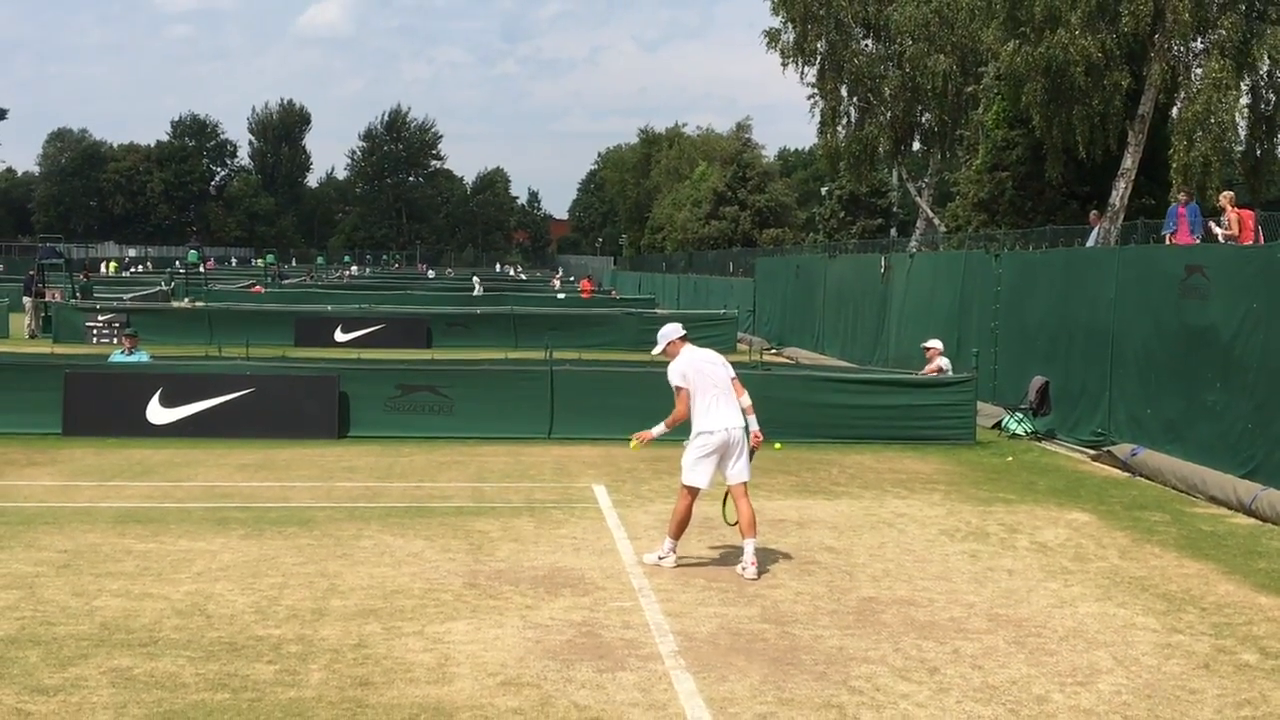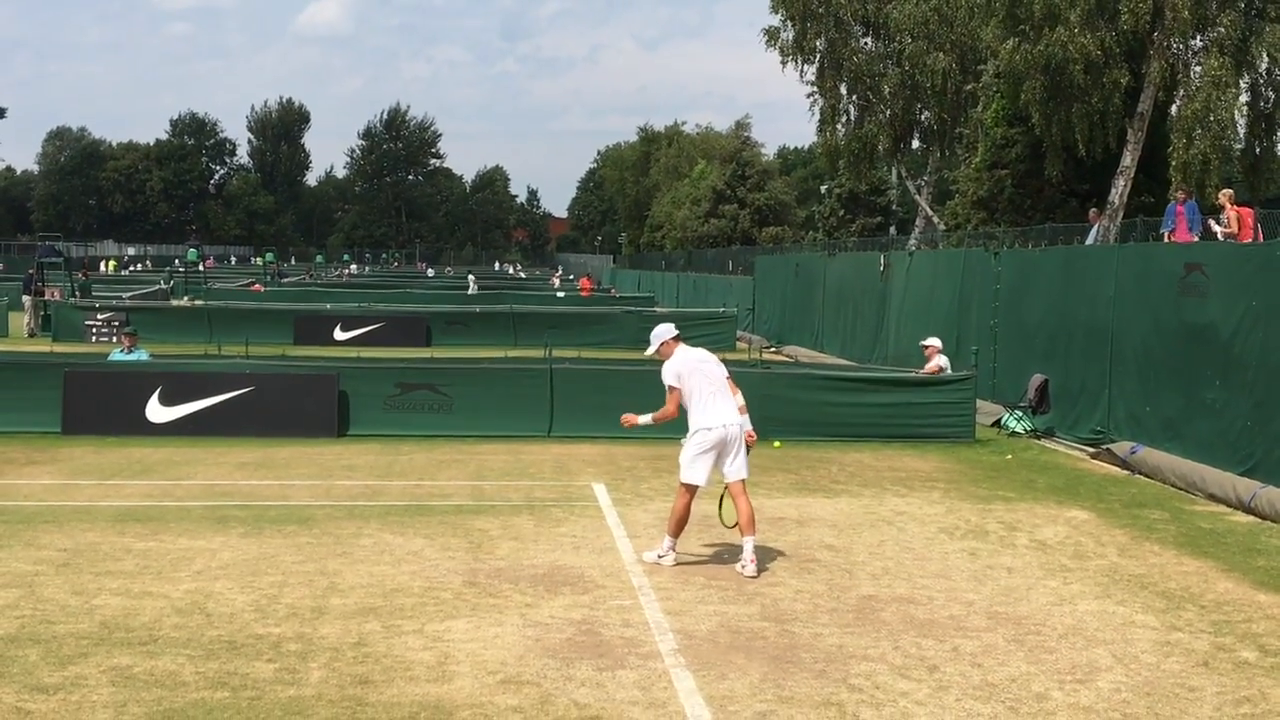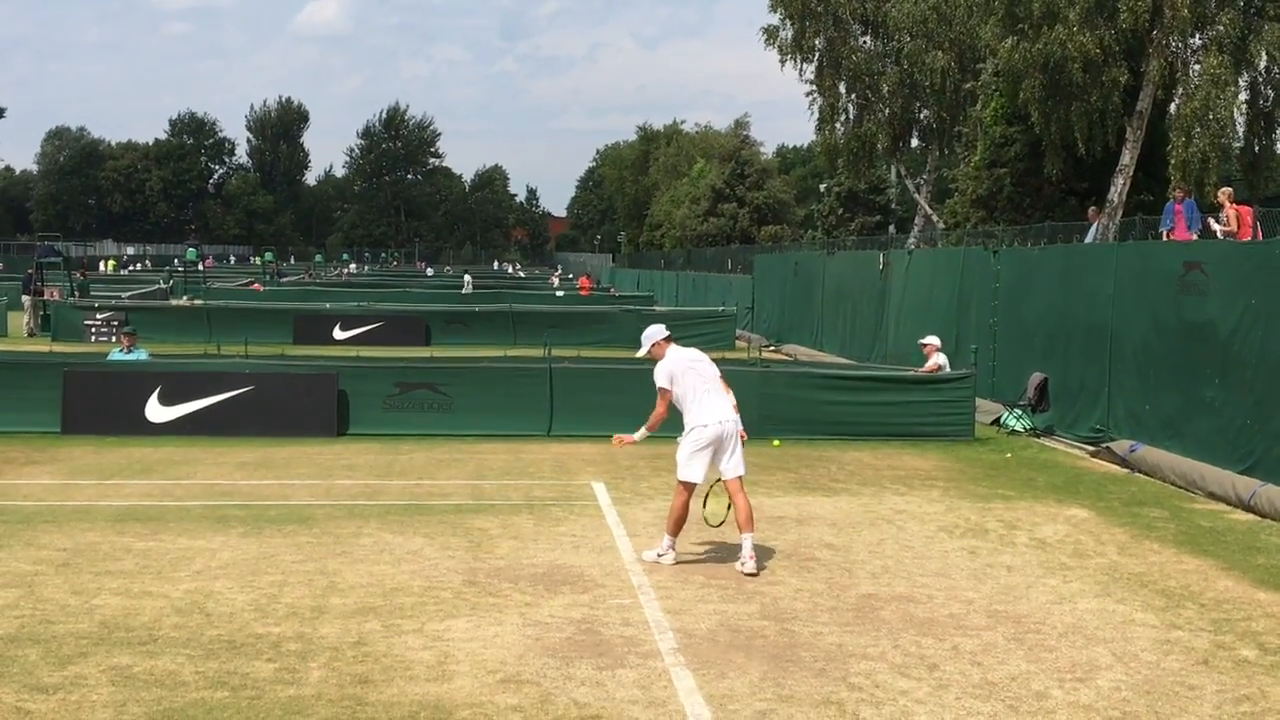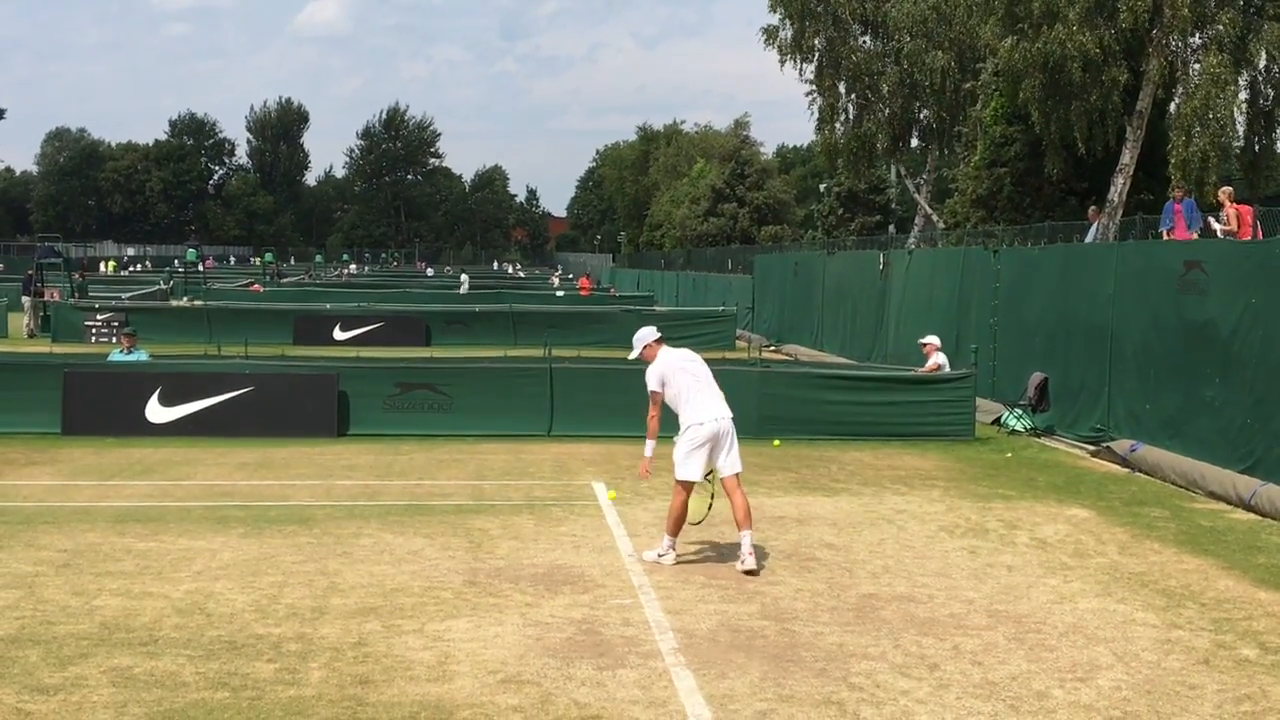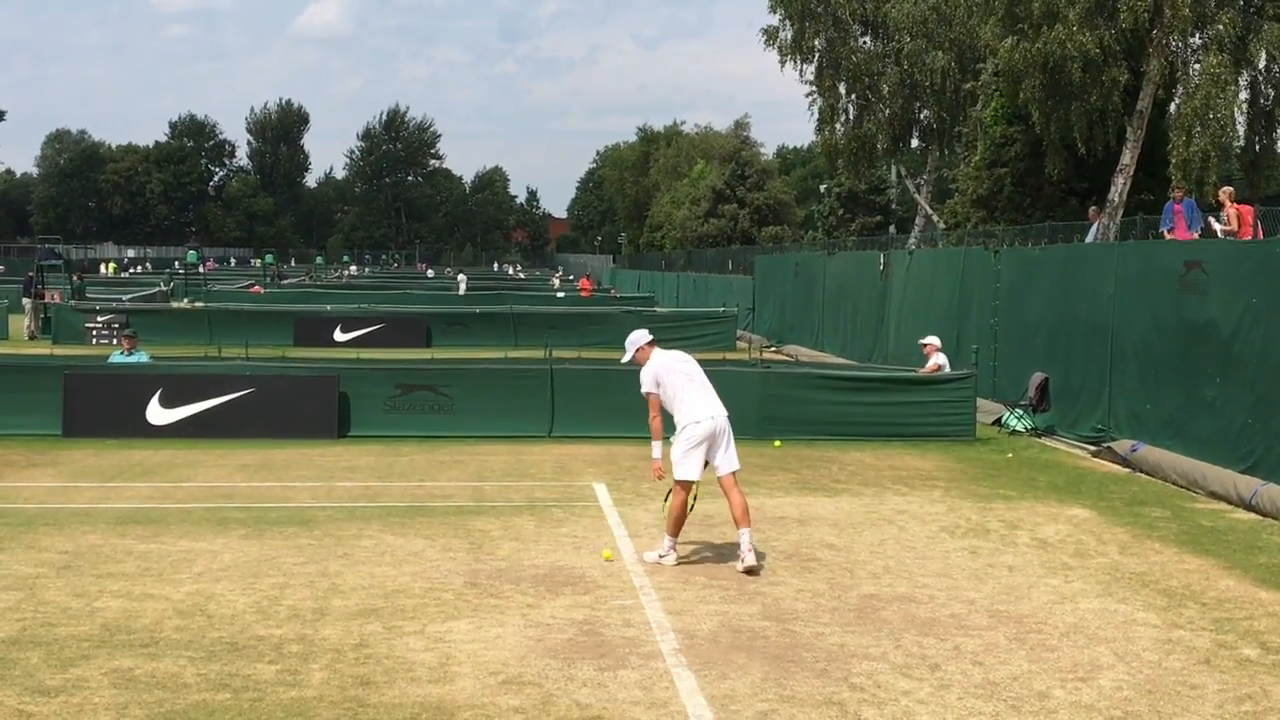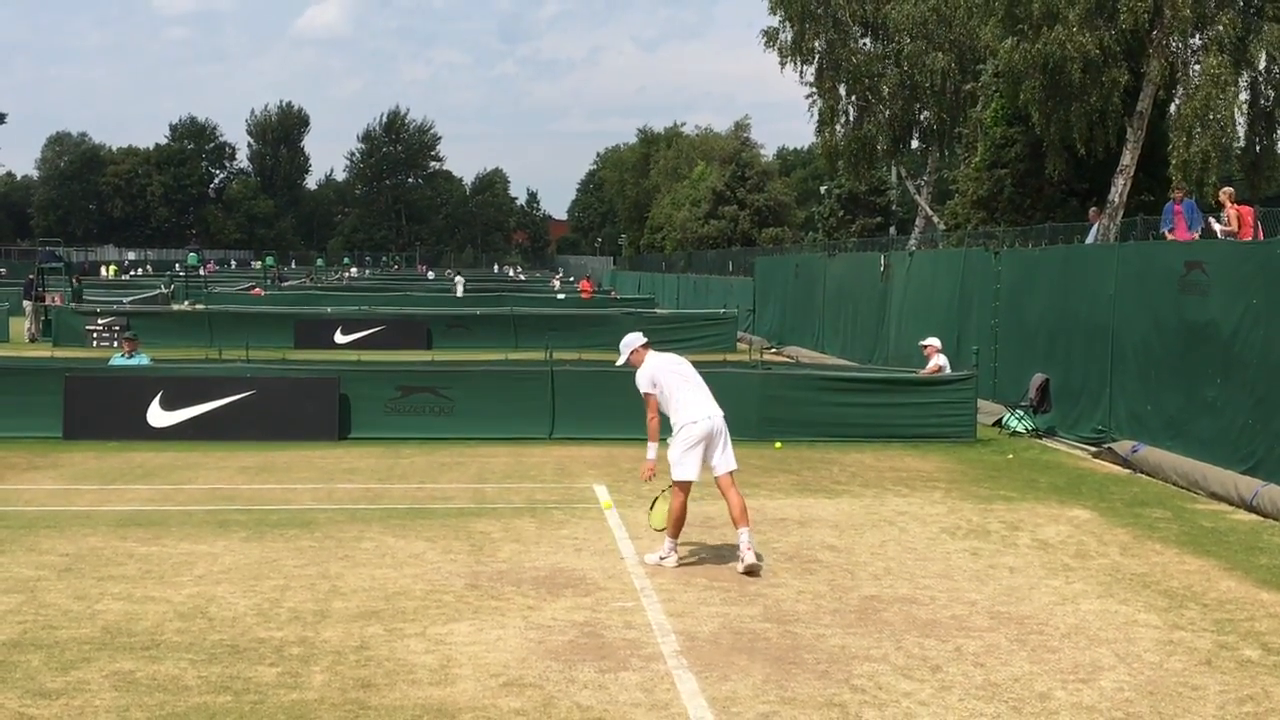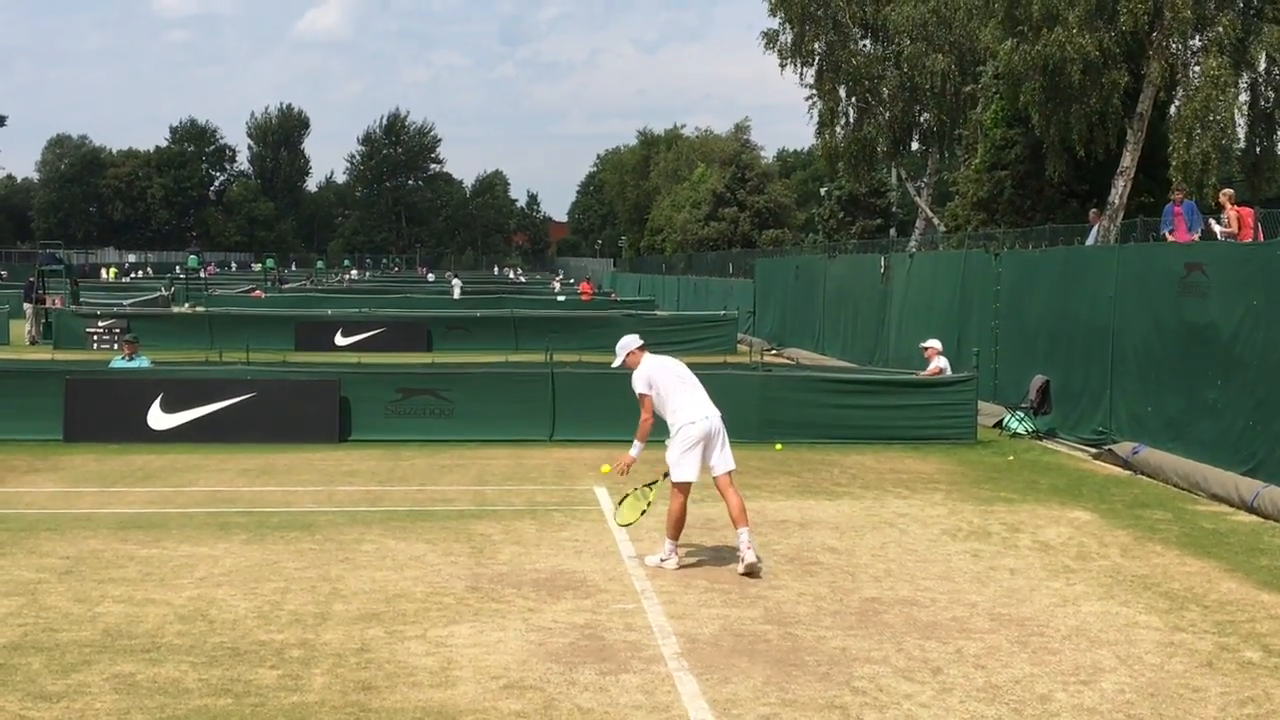
dt=0.1s
person 1, frame 1
left shoulder: (678, 365)
right shoulder: (715, 356)
left elbow: (682, 411)
right elbow: (741, 393)
left wrist: (655, 432)
right wrist: (754, 427)
left hip: (708, 433)
right hip: (735, 429)
left knee: (687, 495)
right knee: (741, 495)
left ankle: (667, 552)
right ankle: (749, 560)
person 1, frame 2
left shoulder: (672, 365)
right shoulder: (708, 355)
left elbow: (672, 410)
right elbow: (735, 393)
left wrist: (641, 420)
right wrist: (748, 426)
left hip: (706, 430)
right hip: (734, 426)
left knee: (685, 493)
right knee: (739, 493)
left ankle: (667, 551)
right ankle: (749, 558)
person 1, frame 3
left shoulder: (664, 366)
right shoulder: (699, 355)
left elbow: (661, 412)
right elbow: (727, 392)
left wrist: (637, 436)
right wrist: (739, 425)
left hip: (702, 428)
right hip: (728, 423)
left knee: (683, 491)
right knee: (736, 490)
left ankle: (666, 550)
right ankle: (748, 555)
person 1, frame 4
left shoulder: (655, 368)
right shoulder: (690, 355)
left elbow: (654, 415)
left wrist: (647, 454)
left hip: (698, 425)
right hip: (724, 420)
left knee: (682, 490)
right knee: (734, 487)
left ankle: (667, 550)
right ankle: (748, 552)
person 1, frame 5
left shoulder: (649, 369)
right shoulder: (682, 356)
left elbow: (655, 416)
left wrist: (656, 456)
left hip: (694, 425)
right hip: (719, 418)
left knee: (681, 490)
right knee: (731, 486)
left ankle: (668, 551)
right ankle: (747, 550)
person 1, frame 6
left shoulder: (645, 371)
right shoulder: (675, 359)
left elbow: (653, 417)
left wrist: (651, 457)
left hip: (691, 425)
right hip: (715, 419)
left knee: (679, 492)
right knee: (728, 486)
left ankle: (669, 553)
right ankle: (747, 550)
person 1, frame 7
left shoulder: (641, 373)
right shoulder: (670, 361)
left elbow: (647, 418)
left wrist: (633, 453)
left hip: (689, 426)
right hip: (713, 420)
left knee: (679, 493)
right knee: (727, 486)
left ankle: (669, 554)
right ankle: (746, 548)
